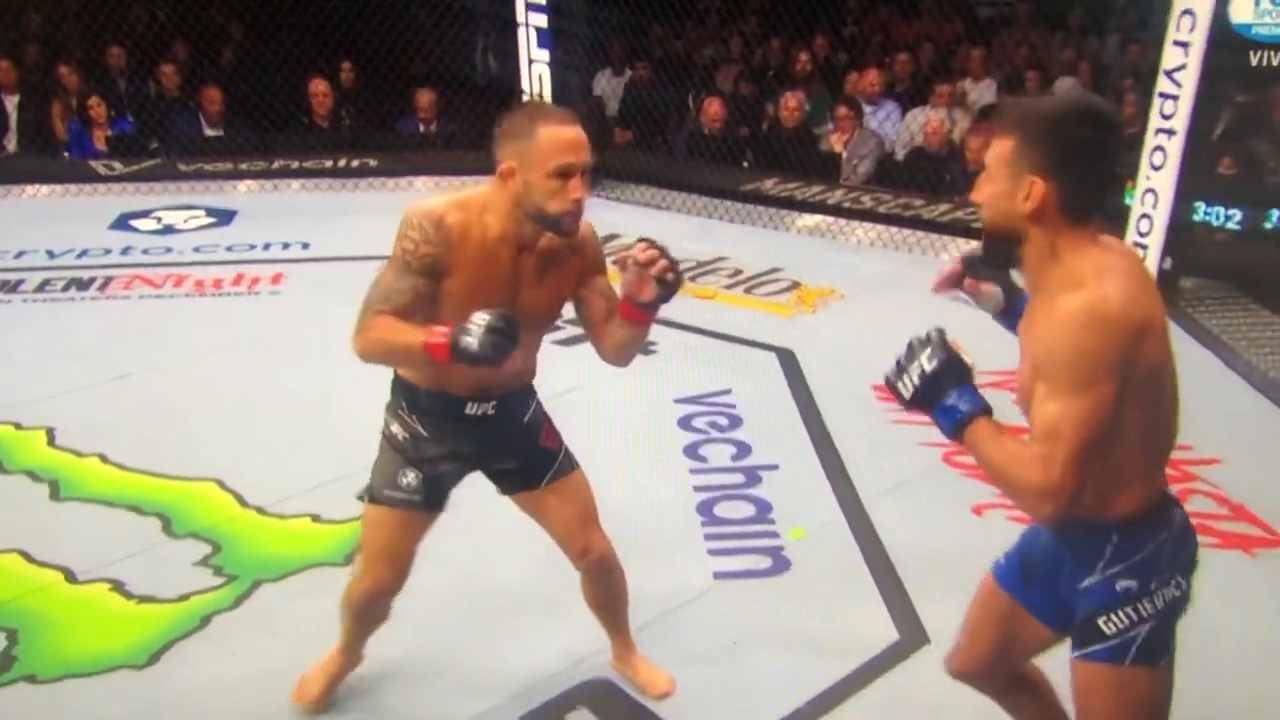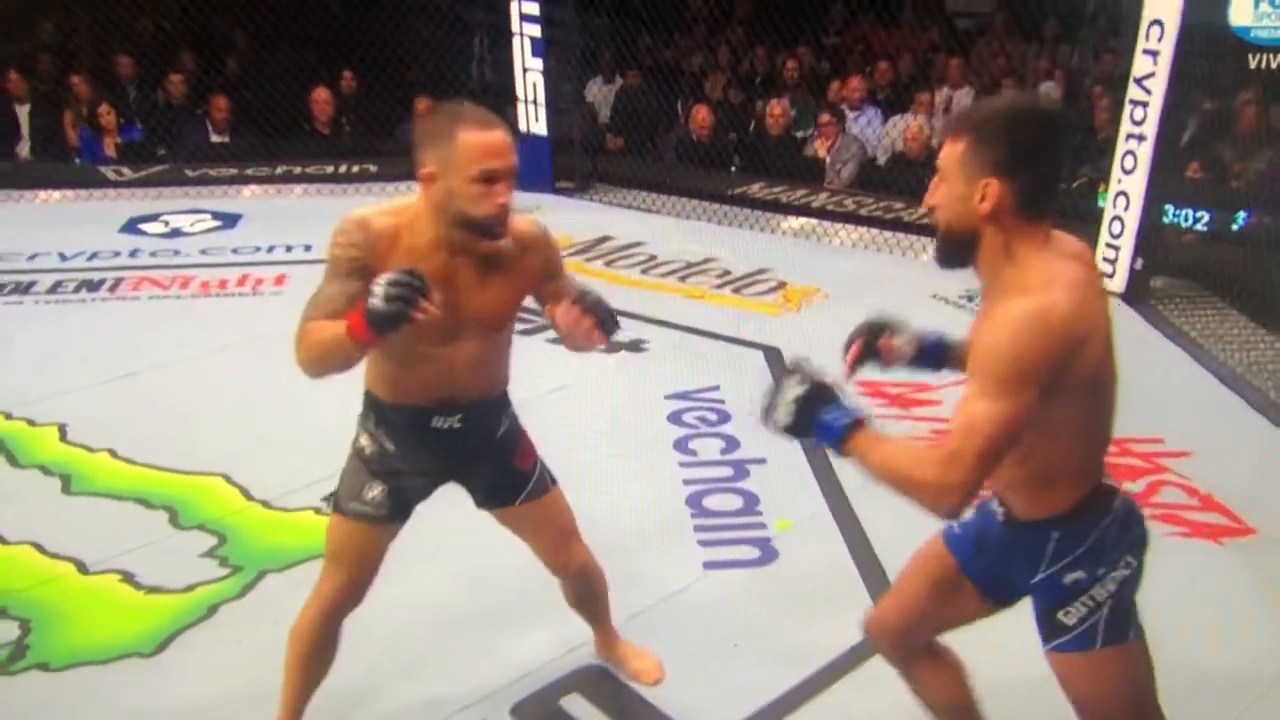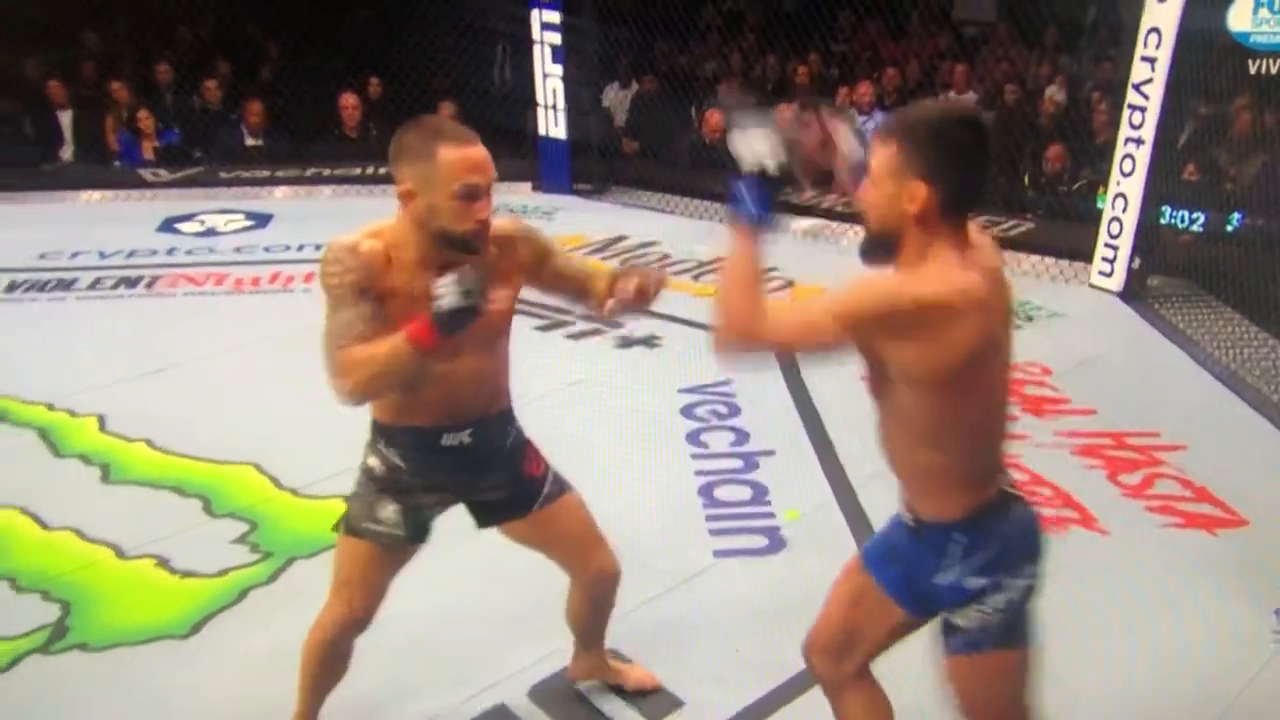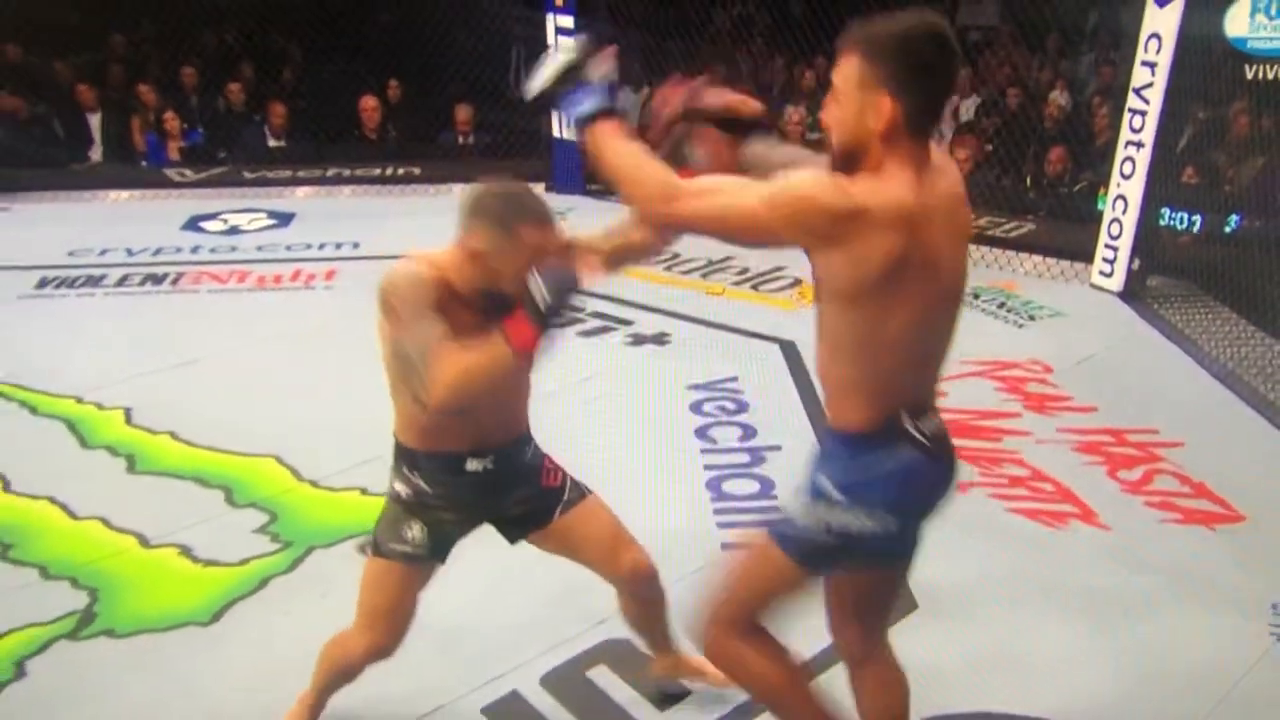
dt=0.5s
person 1, frame 1
left shoulder: (1087, 304)
right shoulder: (1091, 261)
left elbow: (1047, 491)
left wrist: (954, 405)
right wrist: (1012, 307)
left hip: (1126, 558)
right hip: (1069, 535)
right knee: (977, 663)
person 1, frame 2
left shoulder: (1035, 307)
right shoulder: (1051, 255)
left elbow: (947, 486)
left wrist: (835, 422)
right wrist: (929, 351)
left hip: (1074, 545)
right hip: (1008, 520)
right knee: (894, 630)
person 1, frame 3
left shoulder: (913, 300)
right shoulder: (965, 252)
left elbow: (741, 331)
left wrist: (747, 204)
right wrist: (863, 159)
left hip: (976, 549)
right hip: (928, 528)
right knee: (829, 655)
person 1, frame 4
left shoulder: (846, 208)
right shoulder: (935, 174)
left elbow: (665, 201)
left wrist: (589, 106)
left hip: (868, 466)
right hip: (910, 452)
left knee: (726, 627)
right knee: (860, 638)
person 2, frame 1
left shoulder: (578, 242)
right shoulder: (438, 228)
left elbow: (616, 351)
right elbow: (369, 337)
left wrist: (642, 303)
right wrist: (450, 342)
left hip: (514, 413)
right hip: (426, 417)
left knee: (594, 552)
right knee: (376, 582)
left ankle: (624, 652)
right ankle: (345, 656)
person 2, frame 2
left shoulder: (526, 242)
right shoulder: (370, 237)
left elbow: (570, 326)
right elbow: (310, 355)
left wrist: (587, 326)
right wrist: (368, 322)
left hip: (487, 424)
right hip: (396, 433)
left knee: (571, 559)
right knee: (336, 593)
left ankle: (609, 641)
person 2, frame 3
left shoulder: (504, 243)
right shoulder: (357, 260)
left elbow: (584, 282)
right elbow: (352, 380)
left wrist: (620, 287)
right wrist: (434, 324)
left hip: (496, 441)
right hip: (406, 455)
left knee: (599, 570)
right knee: (347, 614)
left ankle: (590, 660)
person 2, frame 4
left shoulder: (533, 263)
right shoulder: (411, 286)
left elbow: (644, 235)
right elbow: (444, 389)
right wrist: (530, 324)
left hip: (517, 461)
right hip: (432, 479)
left knee: (635, 569)
right knee: (372, 640)
left ankle: (667, 659)
